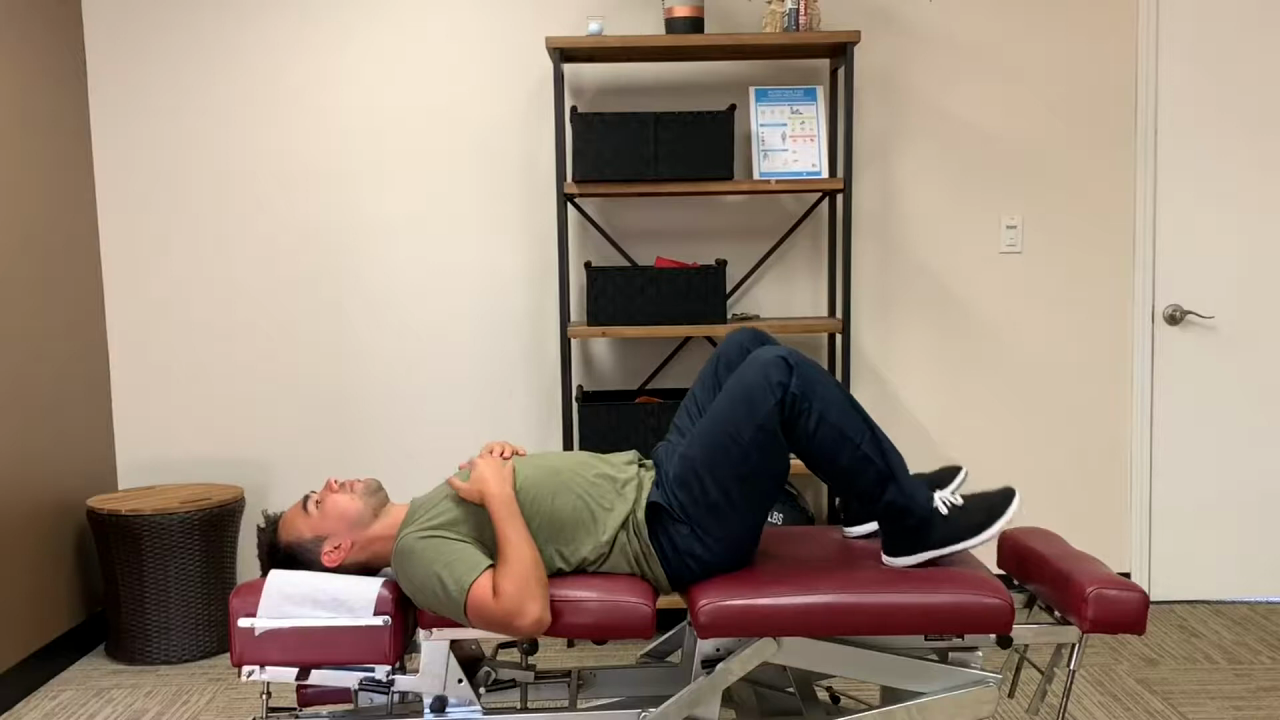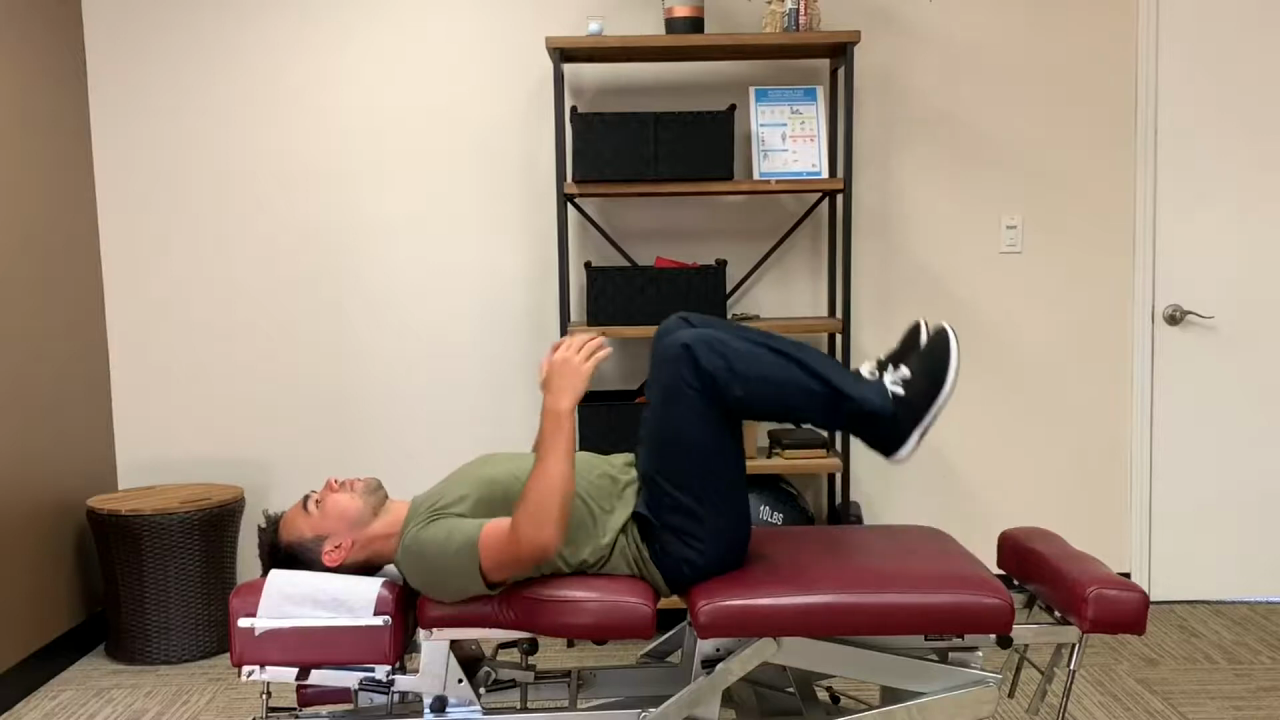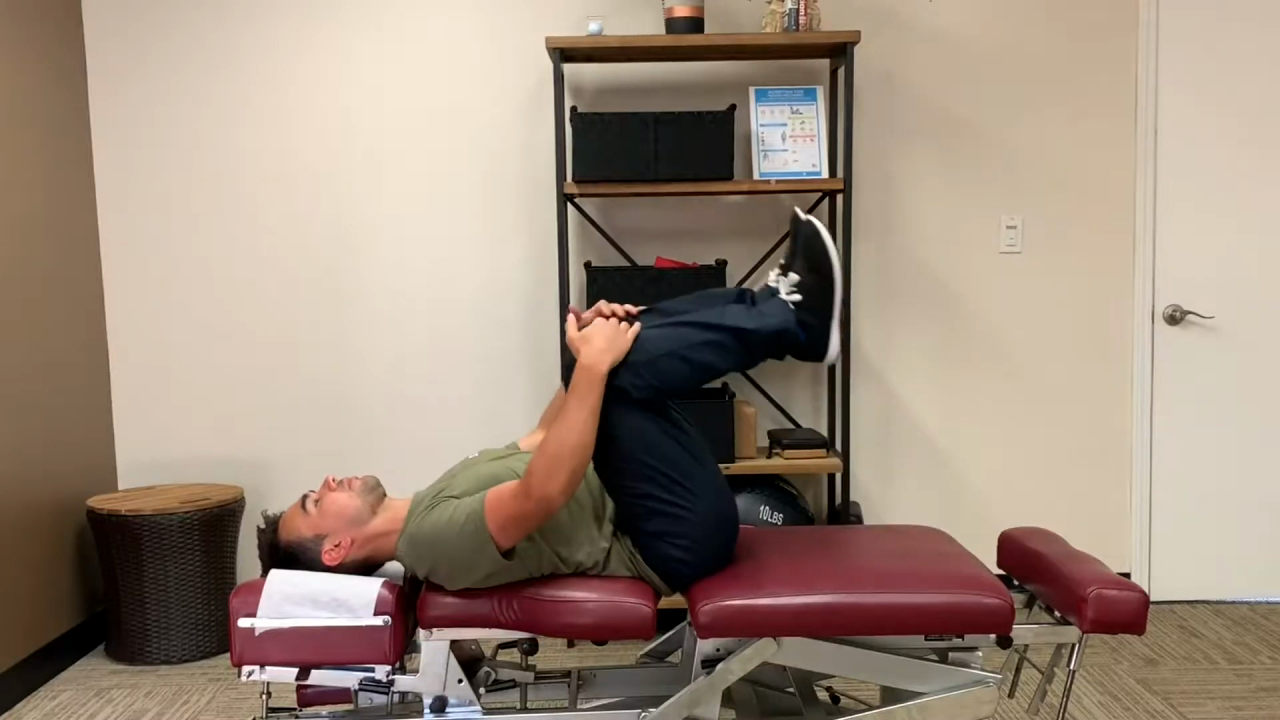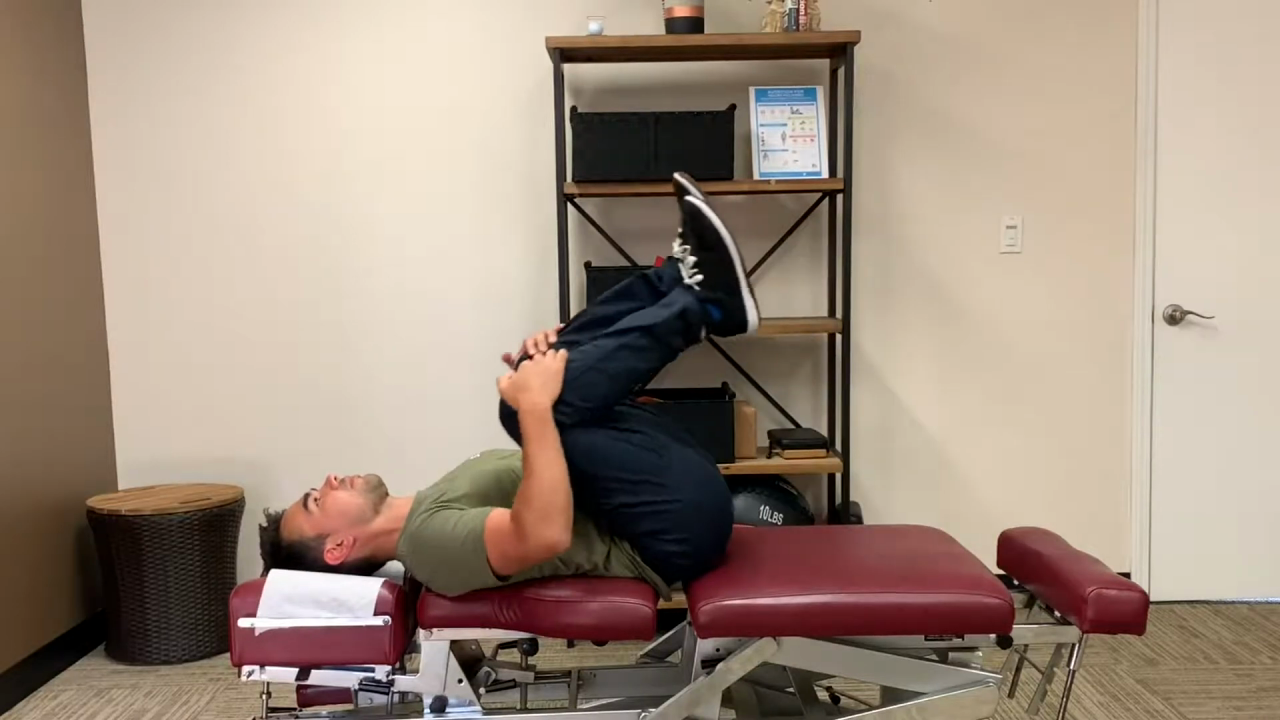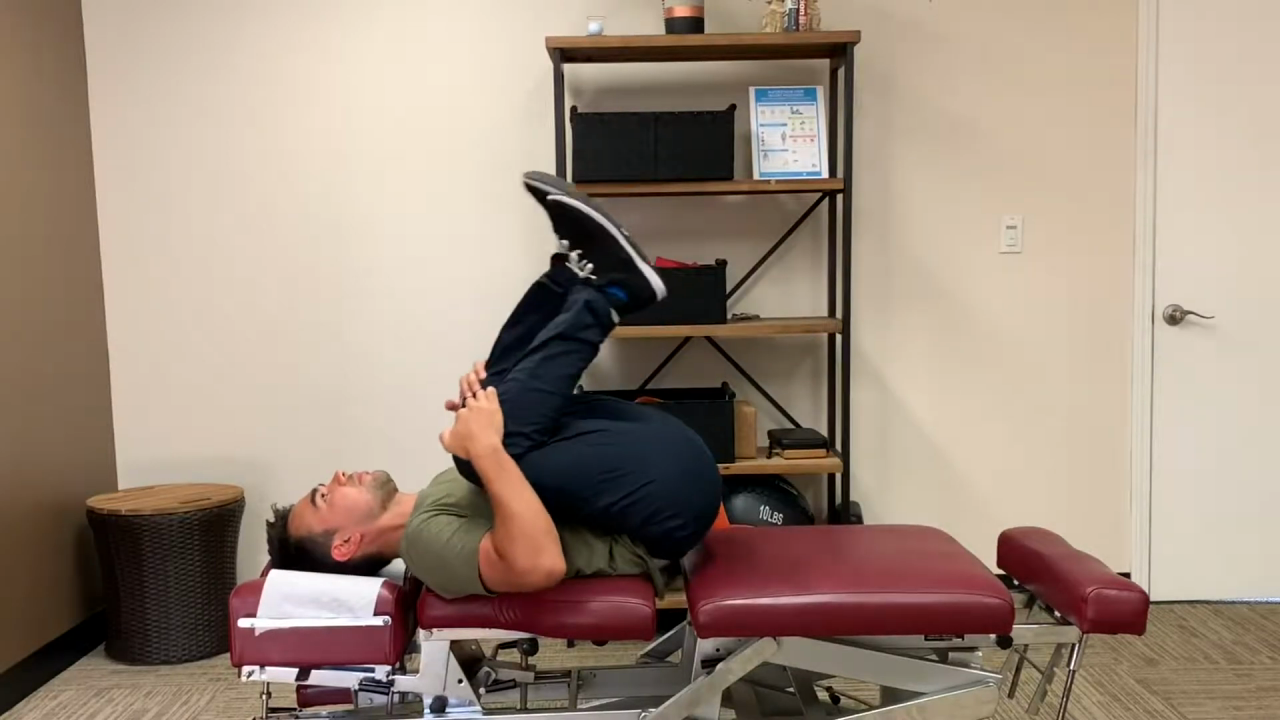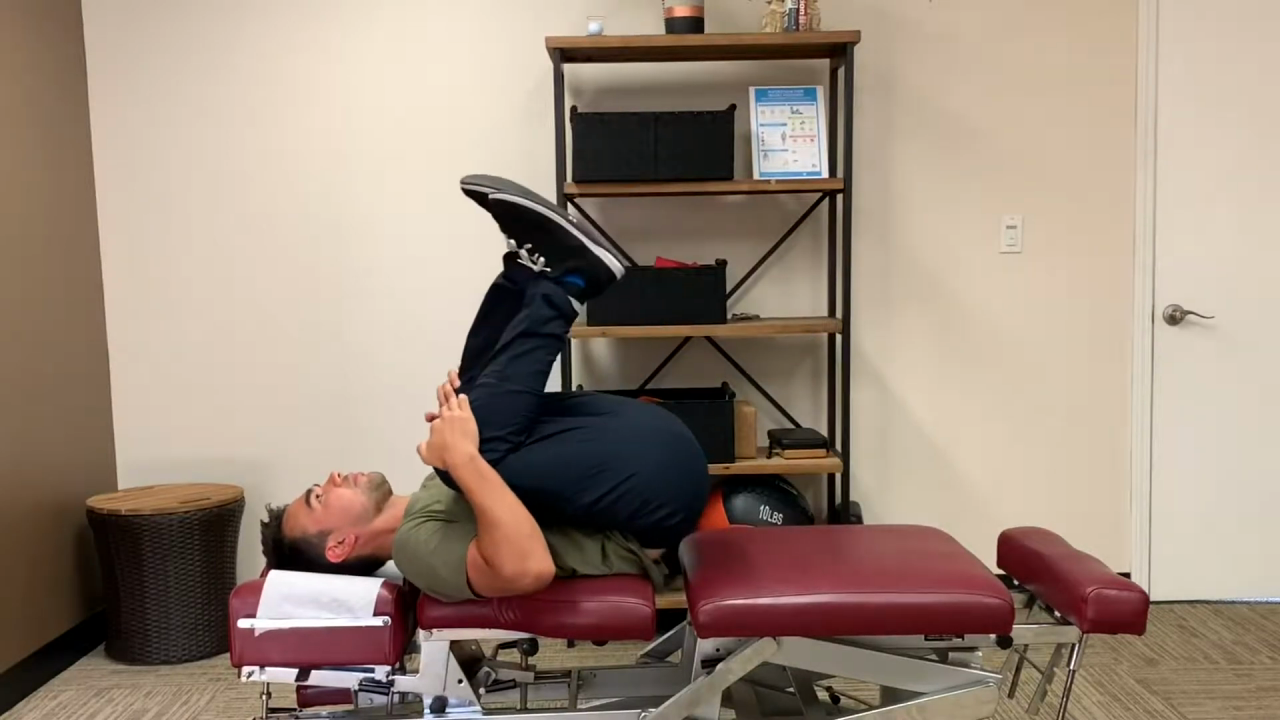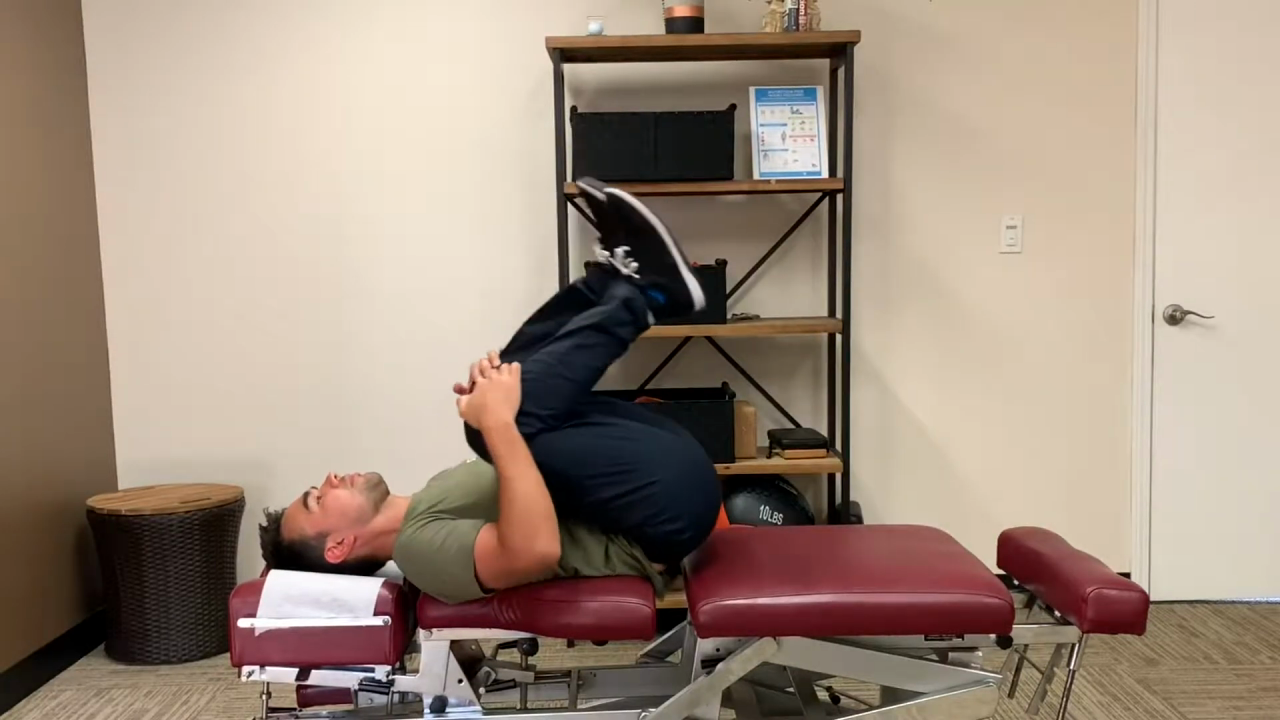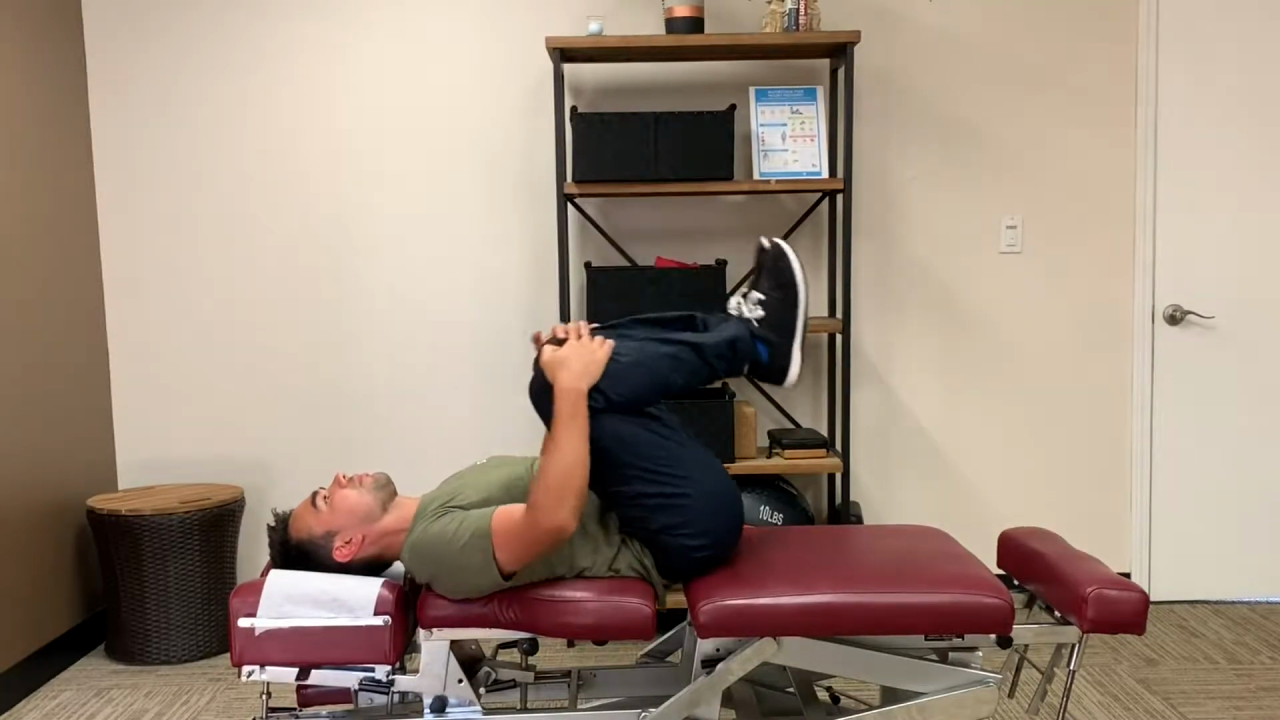
dt=0.4s
person 1, frame 1
left shoulder: (431, 513)
right shoulder: (419, 555)
right elbow: (526, 612)
left wrist: (494, 471)
right wrist: (498, 495)
left hip: (648, 482)
right hip: (676, 535)
left knee: (747, 346)
right knee: (777, 373)
left ankle: (883, 497)
right ankle: (913, 520)
person 1, frame 2
left shoulder: (429, 512)
right shoulder: (424, 551)
right elbow: (538, 540)
left wrist: (556, 398)
right wrist: (558, 404)
left hip: (635, 487)
right hip: (677, 541)
left knee: (684, 333)
right knee: (689, 355)
left ankle: (863, 393)
right ankle: (879, 411)
person 1, frame 3
left shoulder: (436, 504)
right shoulder: (434, 539)
left elbow: (541, 439)
right elbow: (546, 489)
left wrist: (586, 356)
right wrist: (591, 367)
right hip: (681, 537)
left knee: (618, 344)
right knee: (616, 368)
left ankle: (777, 307)
right ankle: (791, 320)
person 1, frame 4
left shoulder: (435, 509)
right shoulder: (430, 542)
left elbow: (549, 459)
right elbow: (546, 534)
left wrist: (542, 375)
right wrist: (535, 407)
right hip: (679, 523)
left knee: (554, 372)
right knee: (528, 406)
left ankle: (689, 284)
right ankle: (701, 302)
person 1, frame 5
left shoulder: (434, 508)
right shoulder: (429, 542)
right elbow: (540, 563)
left wrist: (490, 401)
right wrist: (486, 447)
left knee: (503, 392)
left ankle: (588, 279)
right ankle: (600, 290)
person 1, frame 6
left shoulder: (428, 511)
right shoulder: (421, 547)
right elbow: (528, 567)
left wrist: (465, 423)
right wrist: (462, 458)
left ankle: (548, 276)
right ankle: (557, 285)
person 1, frame 7
left shoulder: (430, 509)
right shoulder: (422, 548)
right elbow: (536, 548)
left wrist: (494, 397)
right wrist: (497, 421)
left knee: (513, 381)
left ankle: (621, 278)
right ankle: (639, 291)
person 1, frame 8
left shoulder: (439, 513)
right shoulder: (435, 546)
left elbow: (562, 476)
right elbow: (554, 520)
left wrist: (569, 371)
right wrist: (570, 387)
right hip: (691, 524)
left knee: (565, 369)
right knee: (566, 390)
left ankle: (745, 328)
right ankle: (752, 338)
